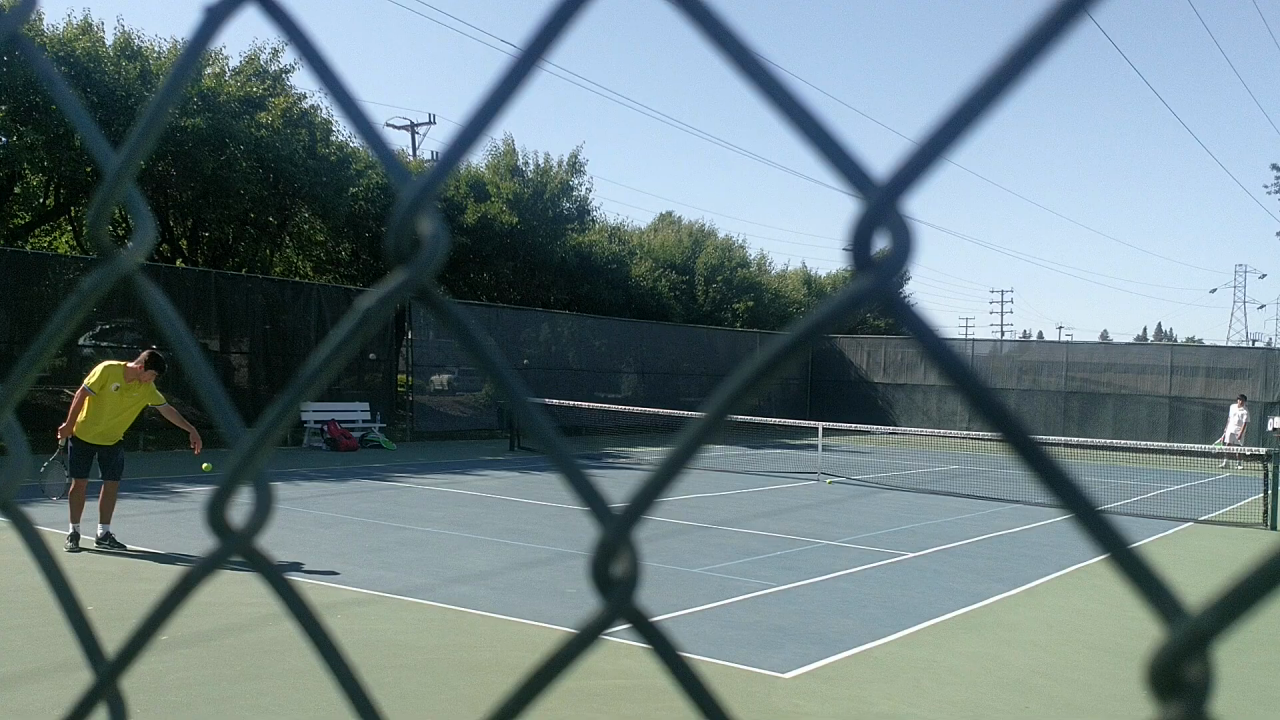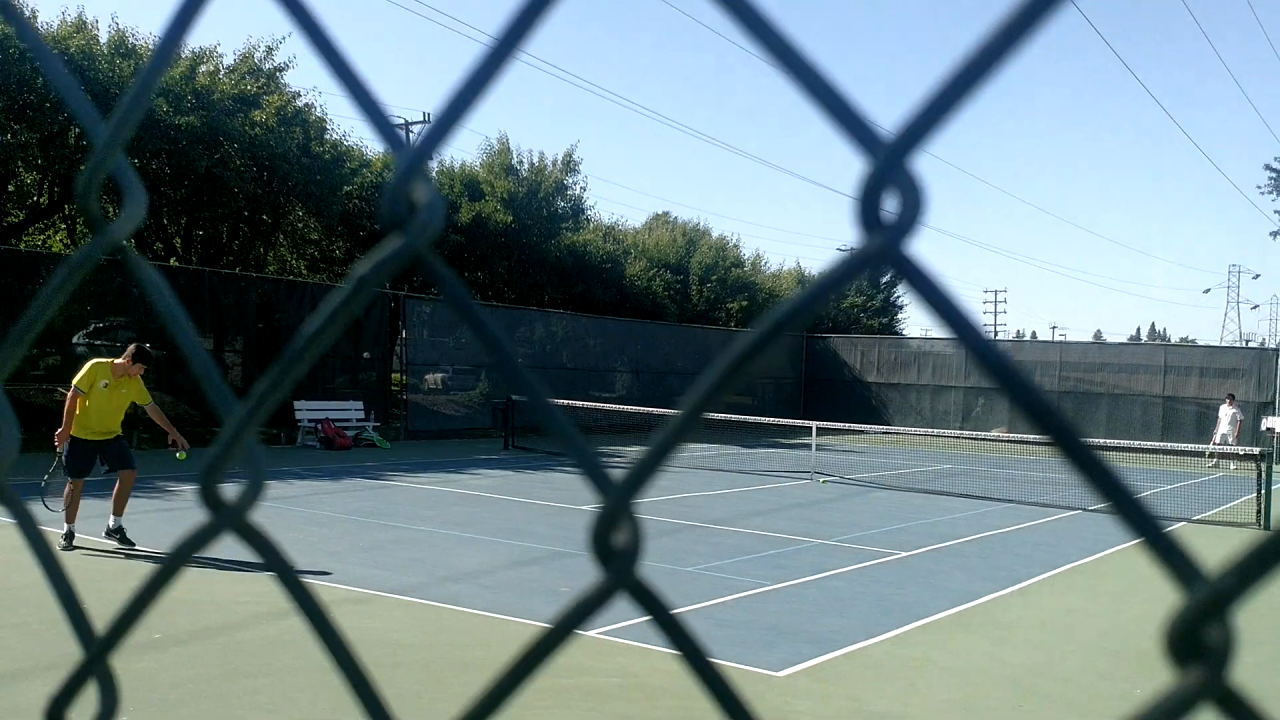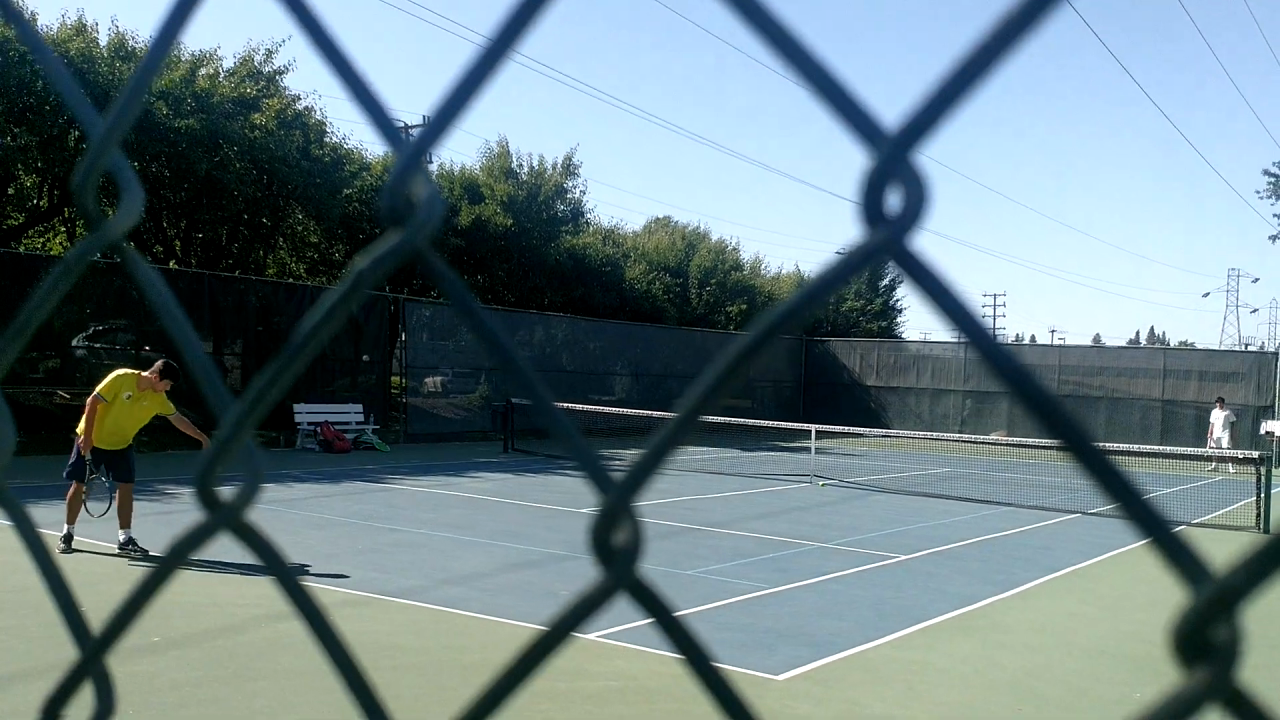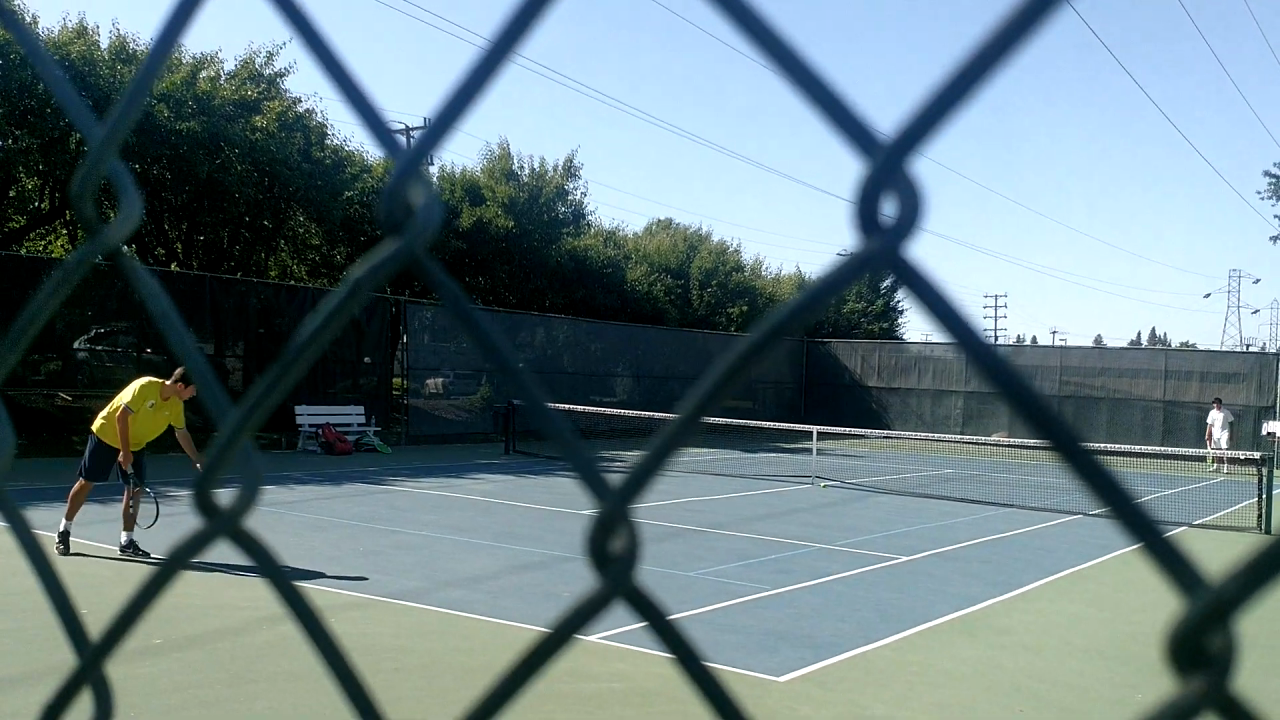
dt=0.3s
person 1, frame 1
left shoulder: (146, 387)
right shoulder: (108, 369)
left elbow: (166, 409)
right elbow: (82, 394)
left wrist: (192, 430)
right wrist: (69, 424)
left hip: (112, 440)
right hip: (83, 435)
left knee: (112, 483)
right knee: (79, 482)
left ankle: (103, 534)
right ankle: (74, 533)
person 1, frame 2
left shoulder: (134, 382)
right shoulder: (95, 367)
left elbow: (151, 408)
right elbow: (73, 396)
left wrist: (173, 432)
right wrist: (65, 429)
left hip: (111, 435)
right hip: (80, 434)
left knee: (128, 474)
right knee: (75, 482)
left ankle: (115, 526)
right ankle: (68, 531)
person 1, frame 3
left shoulder: (157, 396)
right shoulder: (122, 377)
left elbow: (177, 419)
right elbow: (93, 401)
left wrist: (202, 437)
right wrist: (87, 437)
left hip: (121, 443)
right hip: (91, 439)
left knee: (126, 486)
right knee: (79, 485)
left ankle: (125, 539)
right ankle: (67, 534)
person 1, frame 4
left shoulder: (176, 405)
right shoulder: (145, 386)
left elbow: (182, 433)
right elbow: (121, 416)
left wrist: (197, 460)
right wrist: (125, 451)
left hip: (135, 446)
right hip: (106, 436)
left knee: (134, 489)
right knee: (86, 483)
left ankle: (126, 541)
right ankle: (64, 530)
